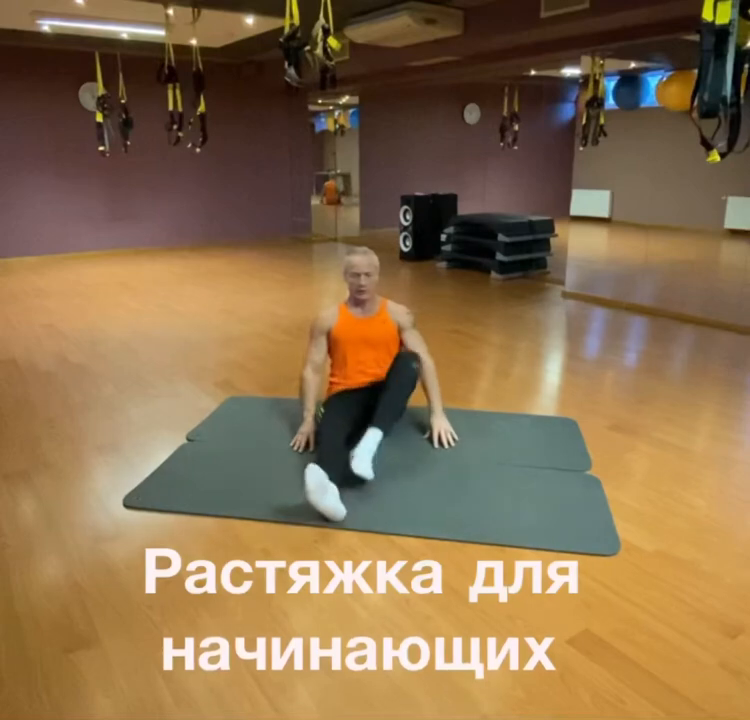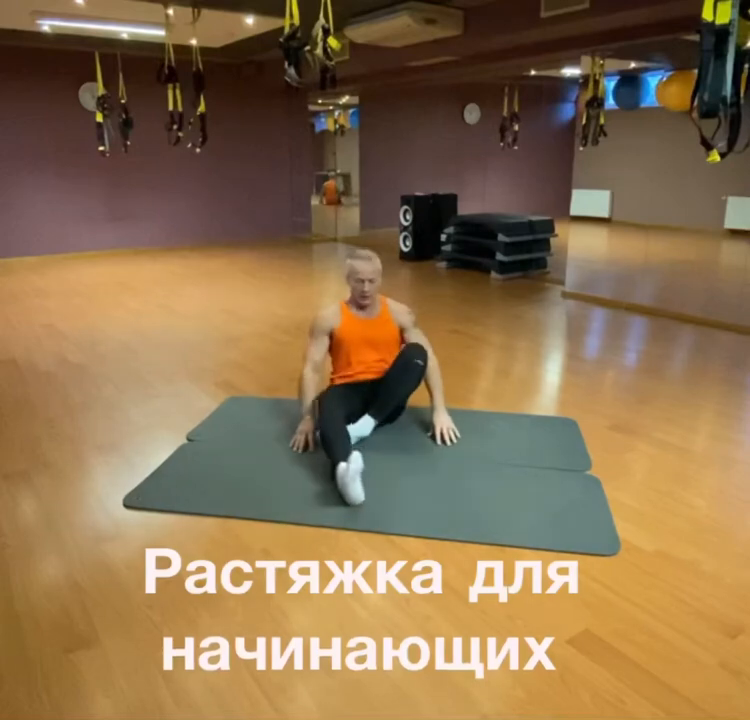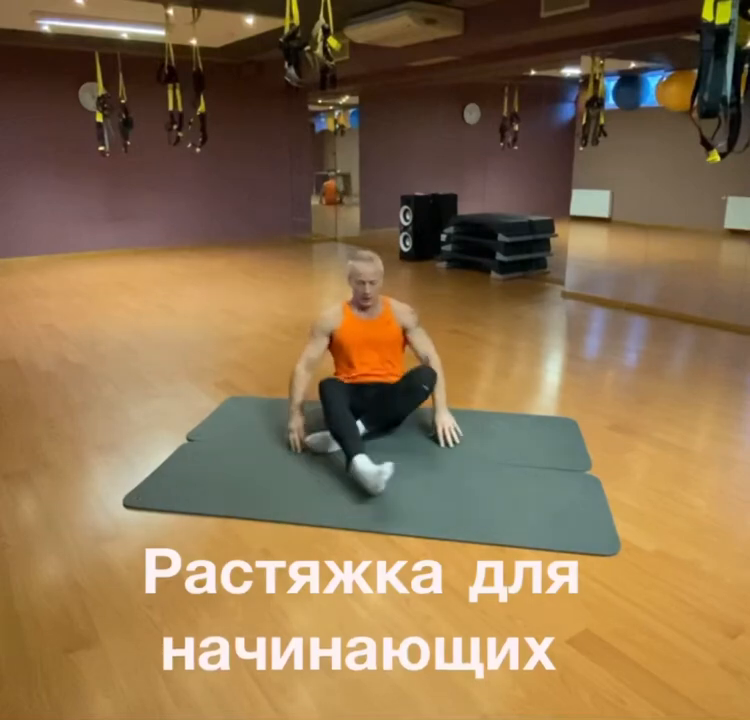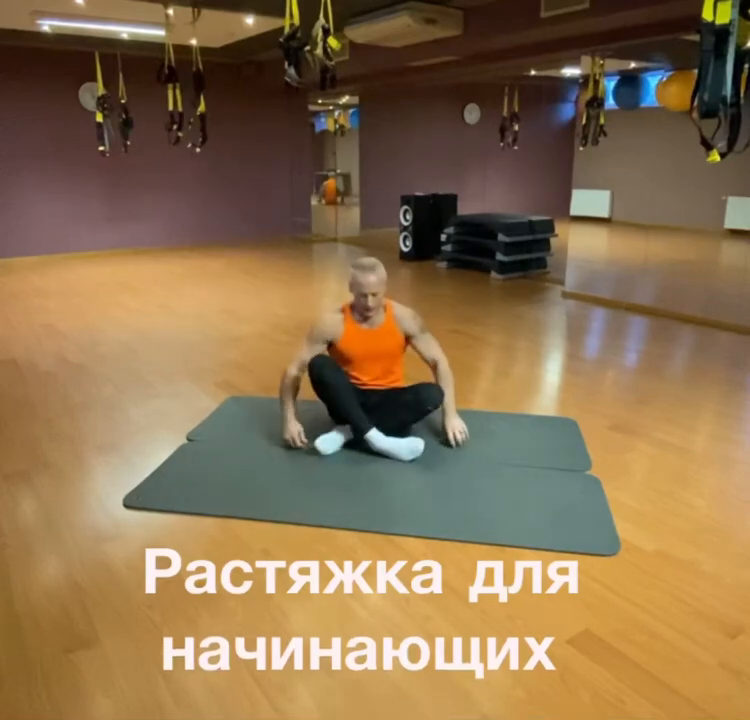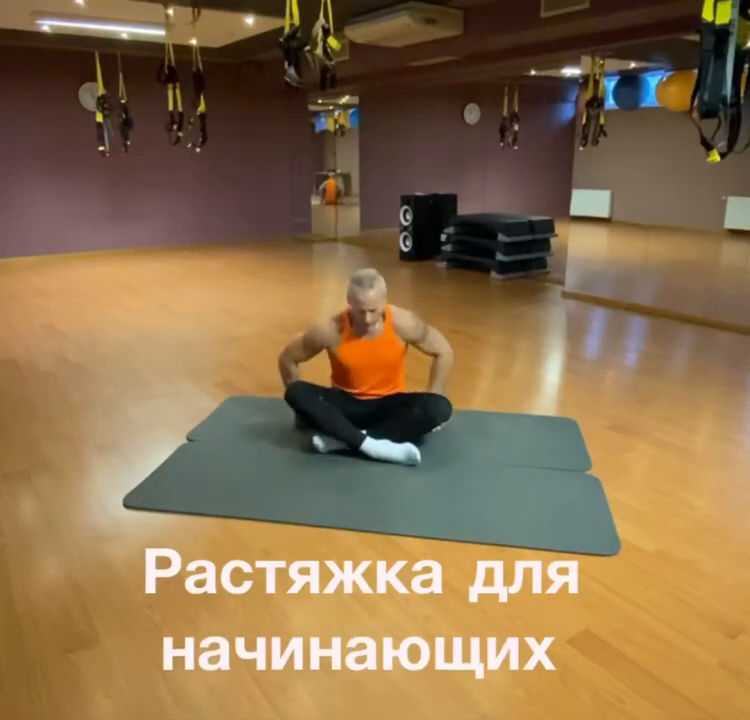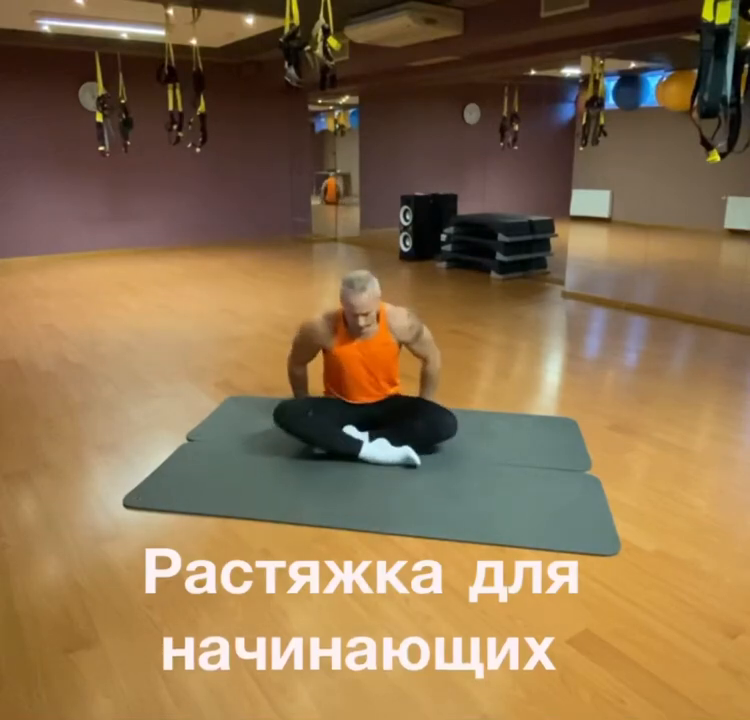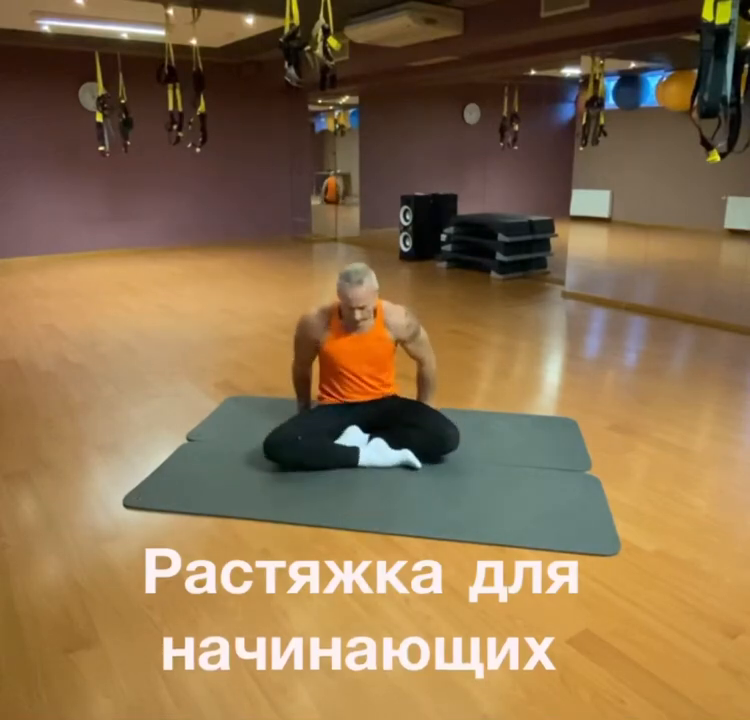
dt=0.3s
person 1, frame 1
left shoulder: (398, 314)
right shoulder: (328, 319)
left elbow: (425, 360)
right elbow: (312, 369)
left wrist: (437, 413)
right wrist: (308, 419)
left hip: (387, 397)
right hip: (346, 395)
left knee: (409, 359)
right knee: (328, 425)
left ankle: (369, 440)
right ankle: (325, 484)
person 1, frame 2
left shoulder: (399, 314)
right shoulder: (329, 318)
left elbow: (429, 358)
right elbow: (312, 368)
left wrist: (440, 410)
right wrist: (307, 417)
left hip: (389, 397)
right hip: (348, 391)
left knee: (416, 353)
right knee: (326, 402)
left ankle: (363, 425)
right ankle: (344, 467)
person 1, frame 3
left shoulder: (402, 314)
right shoulder: (332, 319)
left elbow: (431, 359)
right elbow: (304, 367)
left wrist: (443, 411)
right wrist: (296, 415)
left hip: (390, 395)
right hip: (350, 395)
left knee: (425, 374)
right knee: (329, 387)
left ankle: (351, 431)
right ankle: (359, 462)
person 1, frame 4
left shoulder: (404, 318)
right shoulder: (332, 324)
left elbow: (439, 362)
right elbow: (294, 370)
left wrist: (450, 414)
right wrist: (290, 419)
left hip: (389, 400)
right hip: (349, 400)
left knee: (431, 395)
right knee: (319, 365)
left ankle: (350, 432)
right ankle: (375, 439)
person 1, frame 5
left shoulder: (404, 323)
right shoulder: (329, 331)
left elbow: (444, 353)
right elbow: (287, 360)
left wrist: (427, 406)
right wrist: (304, 405)
left hip: (390, 404)
right hip: (346, 404)
left knee: (440, 408)
right knee: (296, 393)
left ankle: (344, 437)
right ankle: (371, 445)
person 1, frame 6
left shoulder: (400, 322)
right shoulder: (321, 328)
left elbow: (432, 358)
right elbow: (296, 365)
left wrist: (423, 407)
right wrist: (305, 413)
left hip: (387, 405)
right hip: (341, 408)
left knee: (444, 424)
right knee: (284, 413)
left ankle: (353, 440)
right ankle: (368, 450)
person 1, frame 7
left shoulder: (398, 320)
right shoulder: (314, 324)
left elbow: (426, 361)
right elbow: (302, 368)
left wrist: (425, 406)
right wrist: (304, 411)
left hip: (384, 404)
right hip: (336, 408)
left knee: (447, 437)
right knee: (276, 446)
left ankle: (359, 440)
right ankle: (367, 455)
